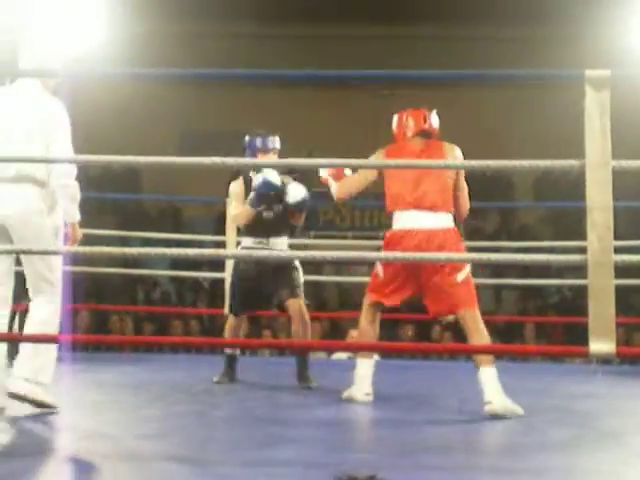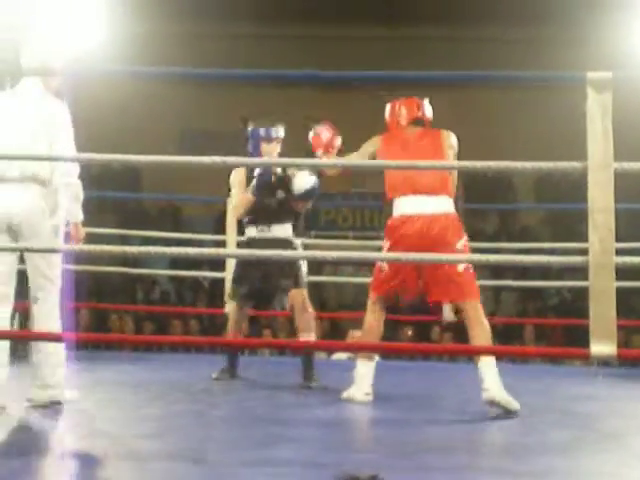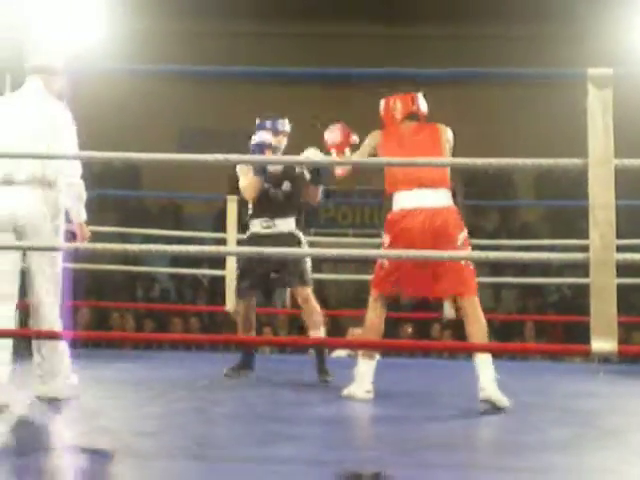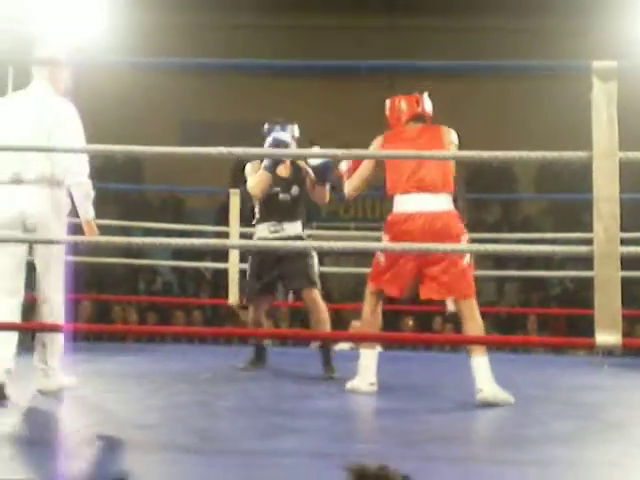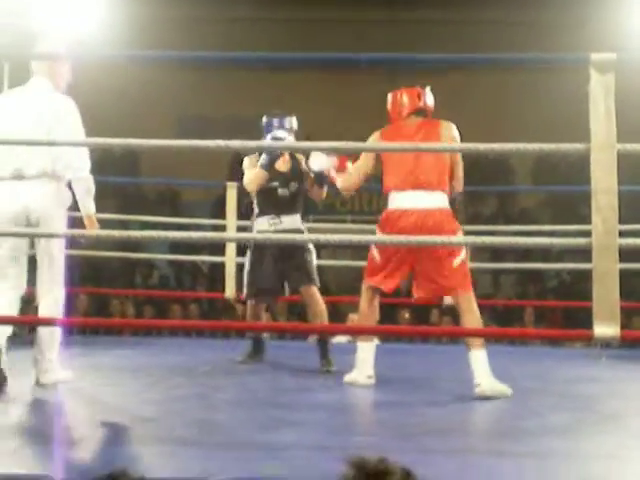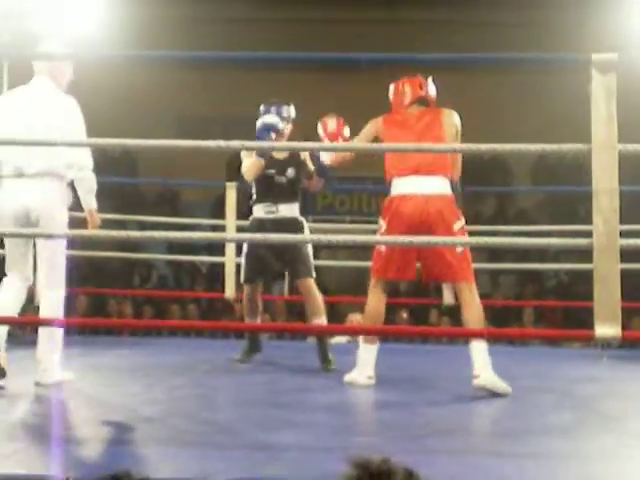
dt=0.1s
person 1, frame 1
right shoulder: (49, 105)
right elbow: (62, 166)
right wrist: (72, 216)
right hip: (30, 201)
right knee: (46, 291)
right ankle: (29, 377)
person 1, frame 2
right shoulder: (53, 107)
right elbow: (65, 167)
right wrist: (76, 216)
right hip: (33, 199)
right knee: (45, 293)
right ankle: (47, 384)
person 1, frame 3
right shoulder: (55, 110)
right elbow: (68, 168)
right wrist: (79, 216)
right hip: (38, 201)
right knee: (45, 293)
right ankle: (54, 378)
person 1, frame 4
right shoulder: (63, 109)
right elbow: (76, 166)
right wrist: (87, 214)
right hip: (46, 199)
right knee: (50, 290)
right ankle: (49, 372)
person 1, frame 5
right shoulder: (62, 105)
right elbow: (77, 161)
right wrist: (88, 209)
right hip: (47, 194)
right knee: (50, 285)
right ankle: (47, 367)
person 1, frame 6
right shoulder: (64, 103)
right elbow: (79, 159)
right wrist: (90, 205)
right hip: (48, 193)
right knee: (51, 282)
right ankle: (48, 367)
person 2, frame 1
left shoulder: (386, 155)
right shoulder: (450, 152)
left elbow: (342, 192)
right elbow: (463, 210)
left wrist: (332, 179)
left hip: (403, 236)
right hip: (443, 237)
left knee: (372, 306)
right knee: (470, 316)
left ankle: (361, 385)
right ankle: (493, 394)
person 2, frame 2
left shoulder: (381, 142)
right shoulder: (447, 138)
left elbow: (334, 168)
left wrist: (323, 147)
left hip: (404, 223)
right hip: (444, 222)
left knee: (376, 302)
right knee: (471, 304)
left ankle: (362, 385)
right ankle: (491, 384)
person 2, frame 3
left shoulder: (380, 137)
right shoulder: (443, 132)
left elbow: (343, 170)
left wrist: (337, 149)
left hip: (404, 218)
right hip: (444, 216)
left knee: (378, 299)
right knee: (468, 300)
left ankle: (363, 382)
right ankle: (487, 382)
person 2, frame 4
left shoulder: (385, 141)
right shoulder: (447, 135)
left elbow: (352, 190)
left wrist: (346, 175)
left hip: (404, 220)
right hip: (444, 219)
left knee: (374, 295)
right knee: (467, 302)
left ankle: (365, 375)
right ankle: (486, 383)
person 2, frame 5
left shoulder: (382, 137)
right shoulder: (447, 130)
left elbow: (348, 186)
right elbow: (457, 186)
left wrist: (334, 172)
left hip: (398, 218)
right hip: (438, 218)
left knee: (371, 290)
right knee: (464, 297)
left ankle: (363, 369)
right ankle: (483, 376)
person 2, frame 6
left shoulder: (384, 122)
right shoulder: (449, 118)
left elbow: (339, 157)
right elbow: (454, 173)
left hip: (400, 204)
right hip: (440, 203)
left knee: (378, 284)
right knee: (465, 286)
left ankle: (364, 367)
right ankle: (482, 370)
person 3, frame 1
left shoulder: (286, 182)
right shoulder: (240, 184)
left elbow: (297, 222)
right elbow: (237, 220)
left wrist: (299, 205)
right wrist: (257, 197)
left hip: (280, 254)
right hip: (250, 256)
left knee: (297, 307)
right knee: (236, 316)
left ankle: (303, 370)
right ankle: (230, 368)
person 3, frame 2
left shoulder: (288, 170)
right shoulder: (241, 172)
left elbow: (301, 207)
right elbow: (237, 209)
left wrist: (306, 193)
right wrist: (257, 184)
left hip: (283, 242)
right hip: (253, 243)
left knee: (299, 296)
right knee: (238, 304)
left ankle: (308, 365)
right ankle: (232, 362)
person 3, frame 3
left shoulder: (294, 165)
right shoulder: (247, 164)
left elbow: (313, 197)
right elbow: (249, 193)
left wrist: (317, 178)
right wrist: (260, 165)
left hip: (288, 237)
right hip: (258, 239)
left knee: (304, 293)
right knee: (245, 300)
left ankle: (321, 361)
right ankle: (247, 358)
person 3, frame 4
left shoulder: (301, 167)
right shoulder: (256, 167)
left elbow: (321, 199)
right elbow: (256, 190)
left wrist: (323, 175)
right wrist: (271, 161)
left hip: (294, 240)
right hip: (264, 242)
left knee: (311, 295)
right knee: (256, 304)
left ankle: (327, 359)
right ankle: (260, 353)
person 3, frame 5
left shoulder: (299, 161)
right shoulder: (253, 160)
left elbow: (318, 196)
right elbow: (251, 186)
left wrist: (321, 177)
right wrist: (268, 158)
left hip: (294, 233)
right hip: (264, 235)
left knee: (309, 290)
right knee: (256, 299)
left ankle: (324, 352)
right ankle: (257, 346)
person 3, frame 6
left shoulder: (299, 152)
right shoulder: (251, 150)
left elbow: (314, 185)
right elbow: (248, 173)
left wrist: (319, 166)
right wrist: (264, 143)
left hip: (291, 224)
right hip: (262, 224)
left knee: (306, 283)
right knee: (251, 286)
left ankle: (323, 348)
right ankle: (253, 341)
